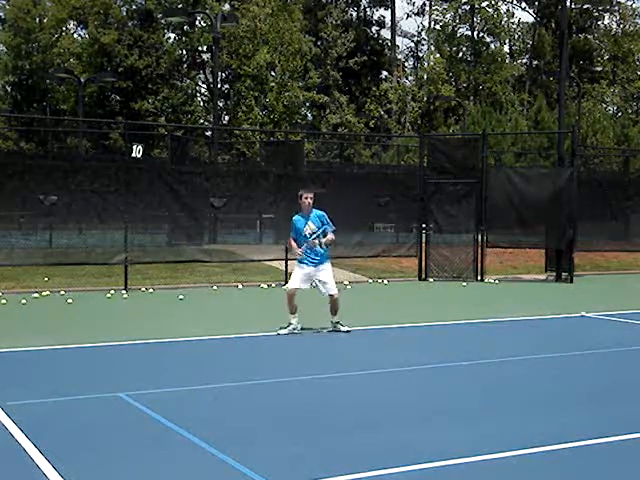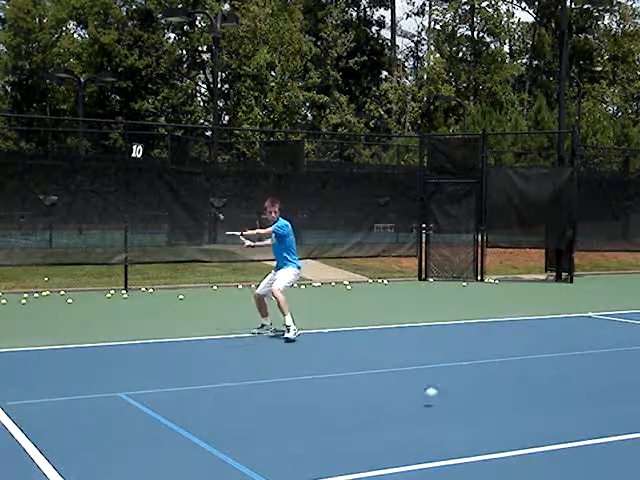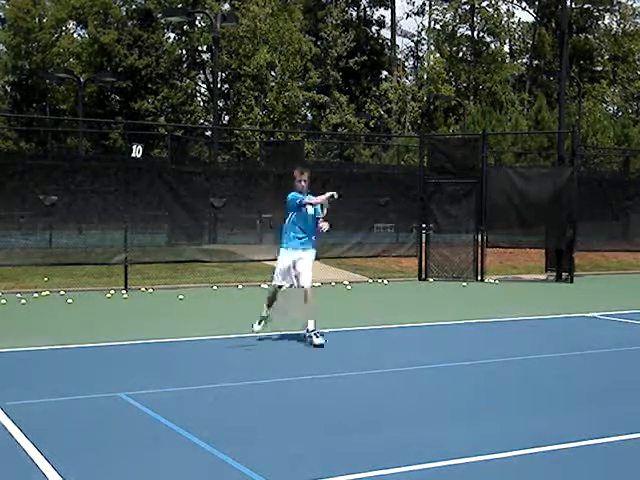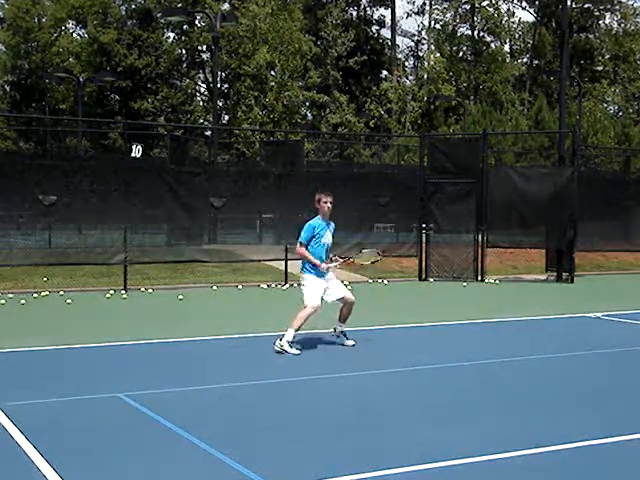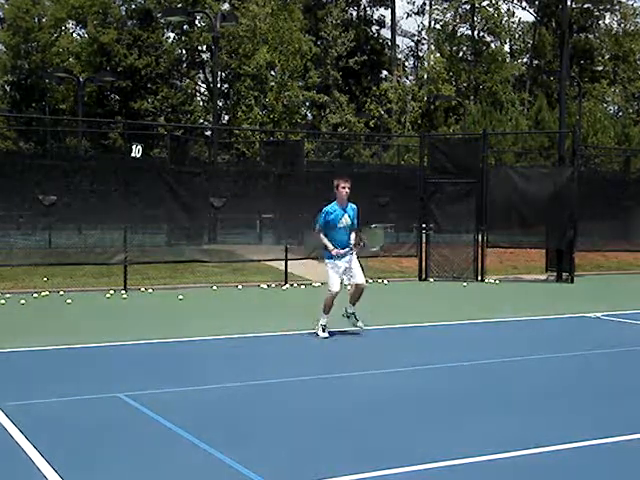
dt=0.5s
person 1, frame 1
left shoulder: (321, 215)
right shoulder: (295, 220)
left elbow: (332, 237)
right elbow: (293, 239)
left wrist: (320, 242)
right wrist: (295, 249)
left hip: (321, 263)
right hip: (303, 263)
left knee: (334, 296)
right knee: (290, 290)
left ankle: (335, 322)
right ankle: (294, 323)
person 1, frame 2
left shoulder: (283, 225)
right shoulder: (272, 227)
left elbow: (263, 232)
left wrist: (243, 233)
right wrist: (253, 244)
left hip: (291, 268)
right hip: (279, 268)
left knee: (276, 289)
right knee: (258, 295)
left ankle: (291, 326)
right ankle: (266, 324)
person 1, frame 3
left shoulder: (316, 201)
right shoulder: (292, 197)
left elbow: (320, 223)
right elbow: (314, 201)
left wrist: (324, 225)
right wrist: (329, 195)
left hip: (306, 251)
right hip: (289, 249)
left knee: (306, 289)
right knee: (277, 286)
left ankle: (311, 329)
right ankle: (265, 315)
person 1, frame 4
left shoulder: (331, 226)
right shoulder: (312, 225)
right elbow: (300, 249)
left wrist: (330, 258)
right wrist: (318, 263)
left hip: (326, 275)
right hip: (311, 275)
left knee: (350, 300)
right knee: (312, 306)
left ankle: (339, 331)
right ankle: (284, 341)
person 1, frame 5
left shoulder: (353, 209)
right shoulder: (328, 211)
right elbow: (319, 232)
left wrist: (352, 242)
right wrist: (331, 248)
left hip: (348, 254)
right hip: (334, 257)
left knee: (360, 284)
right knee: (334, 290)
left ankle: (350, 310)
right ankle: (322, 323)
